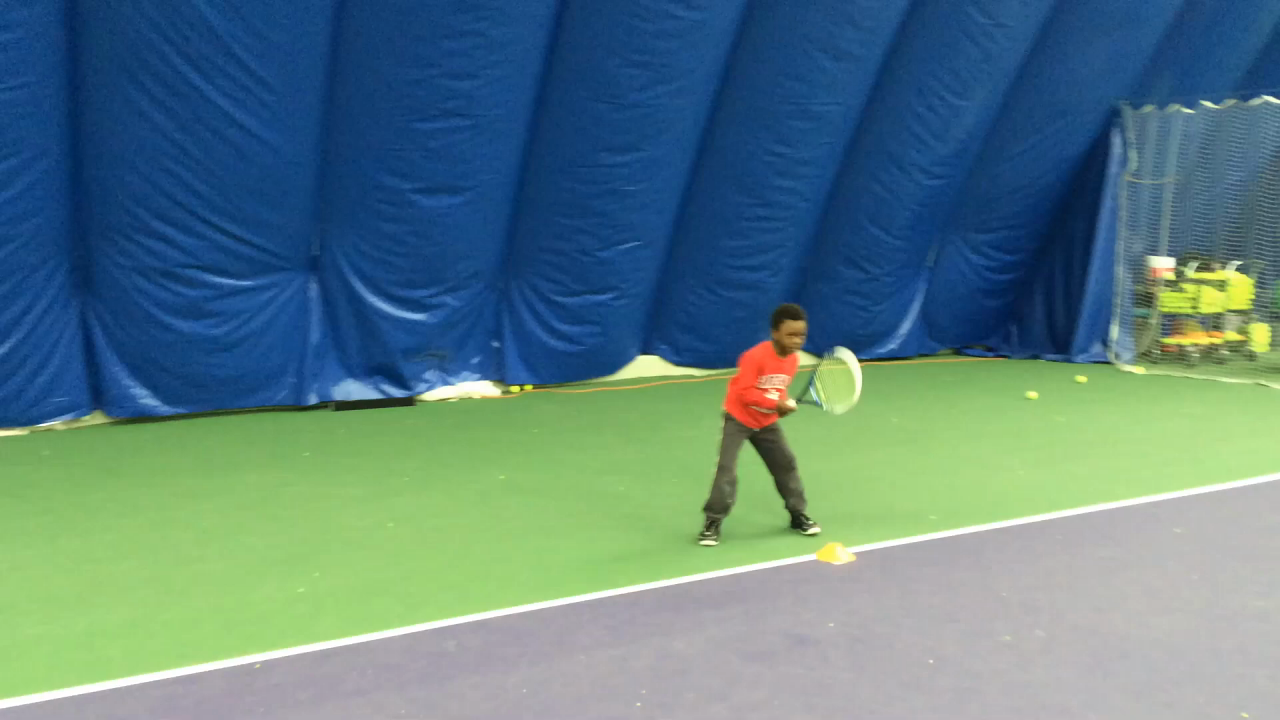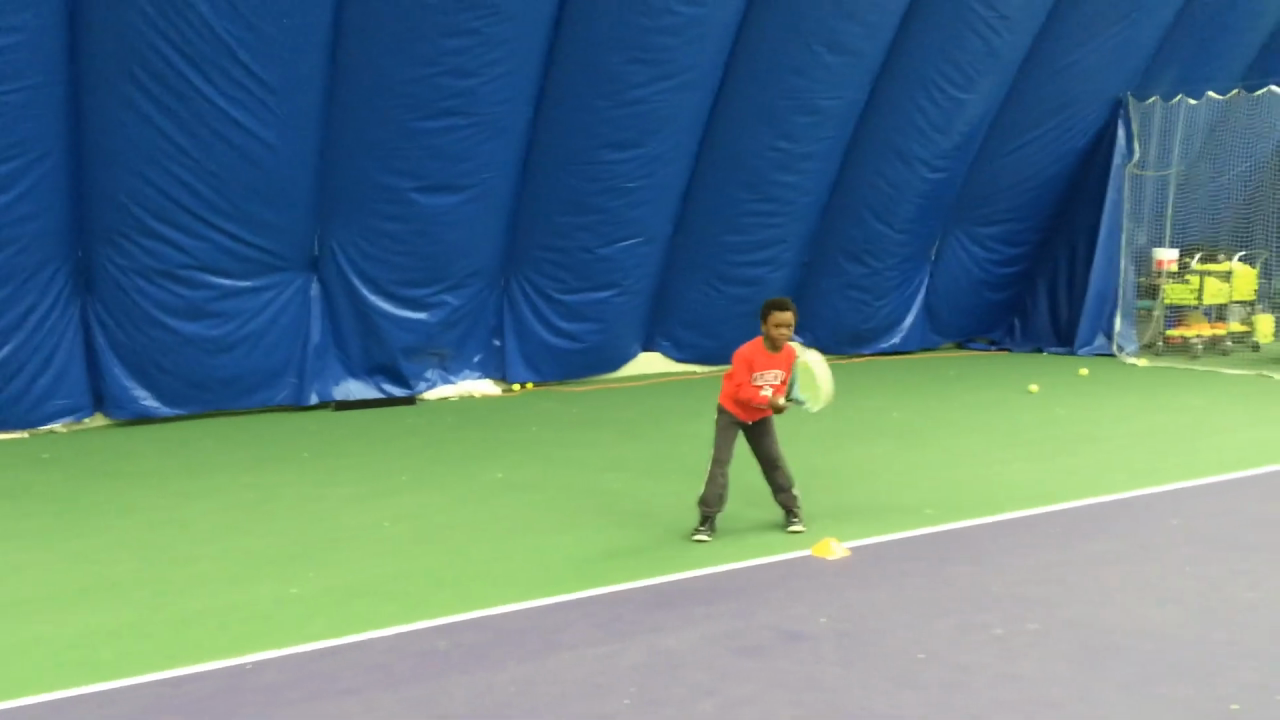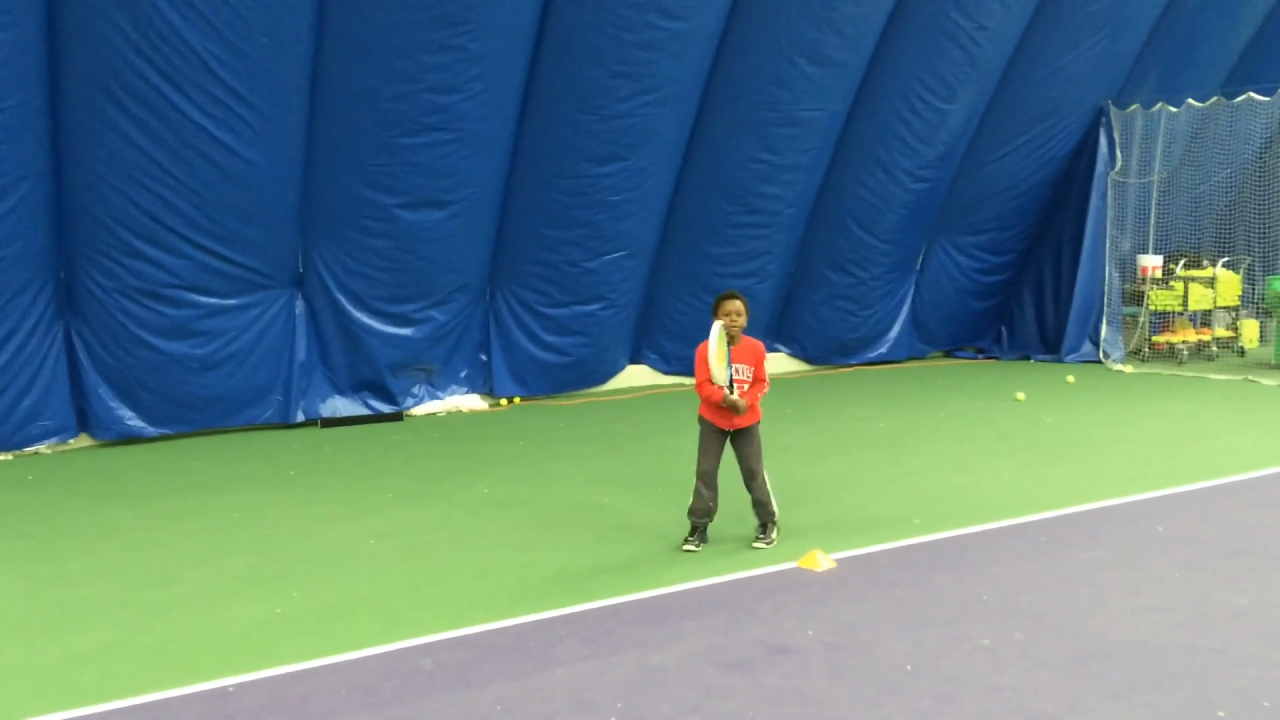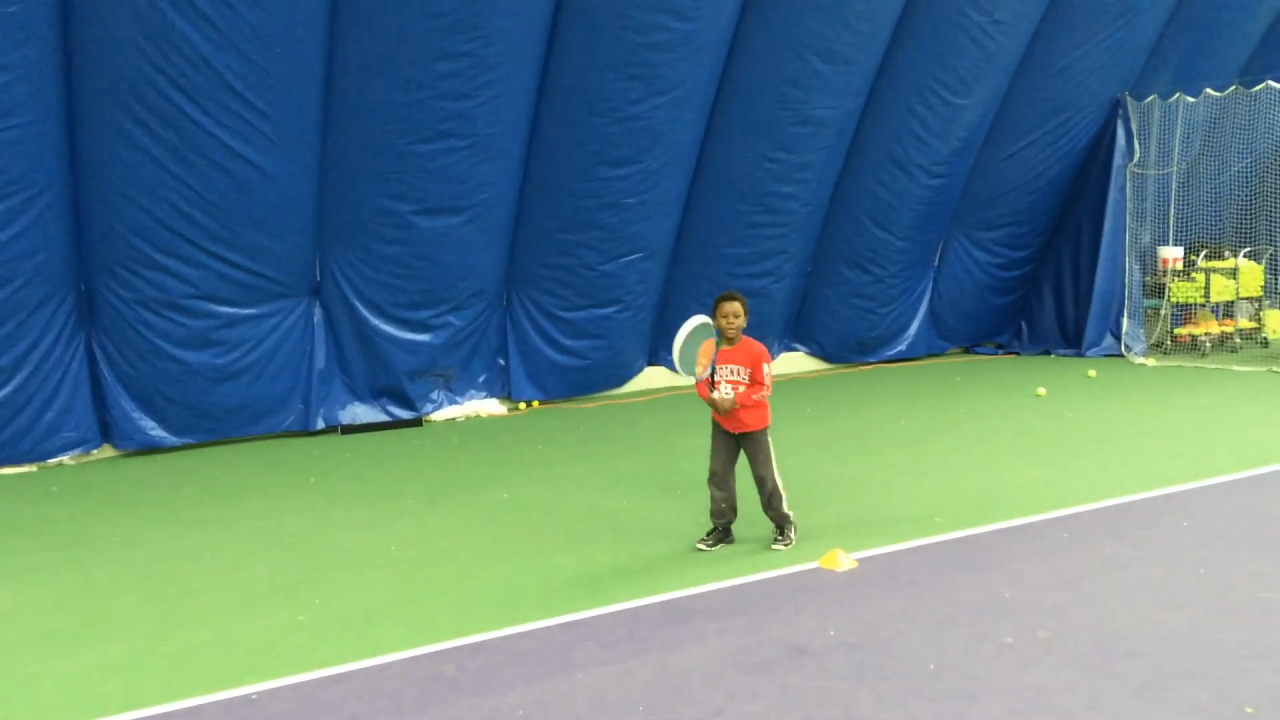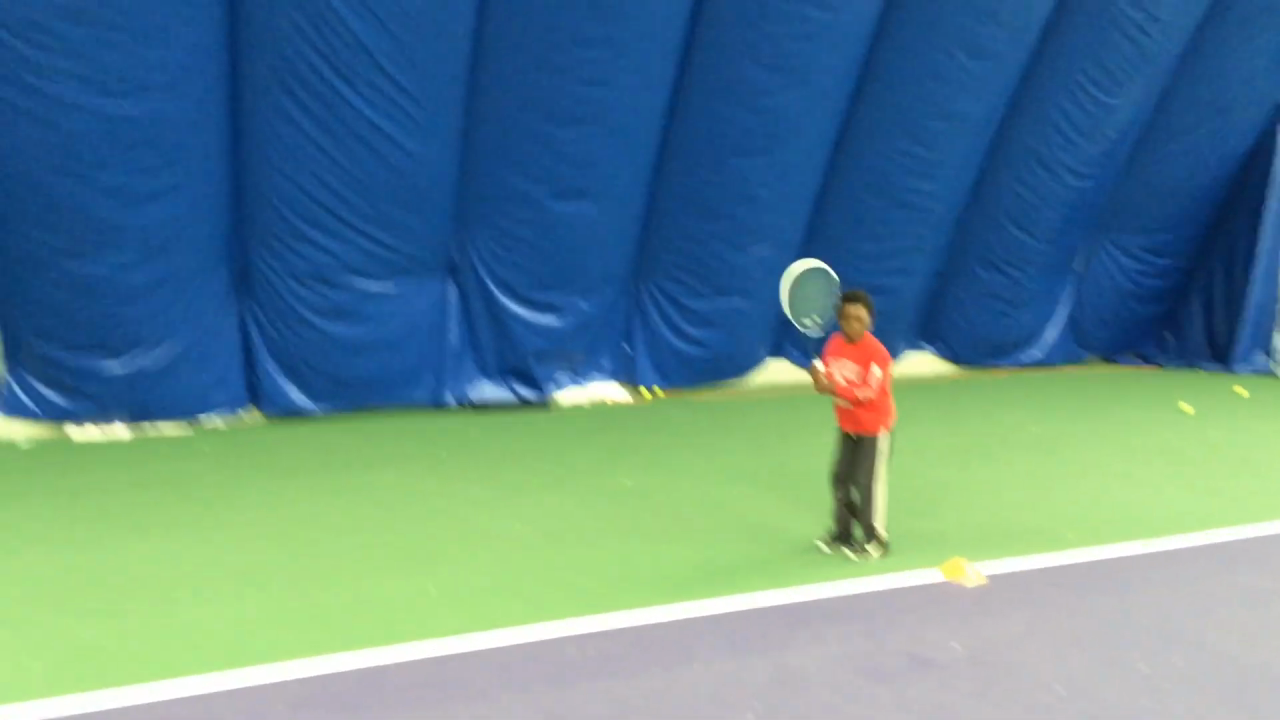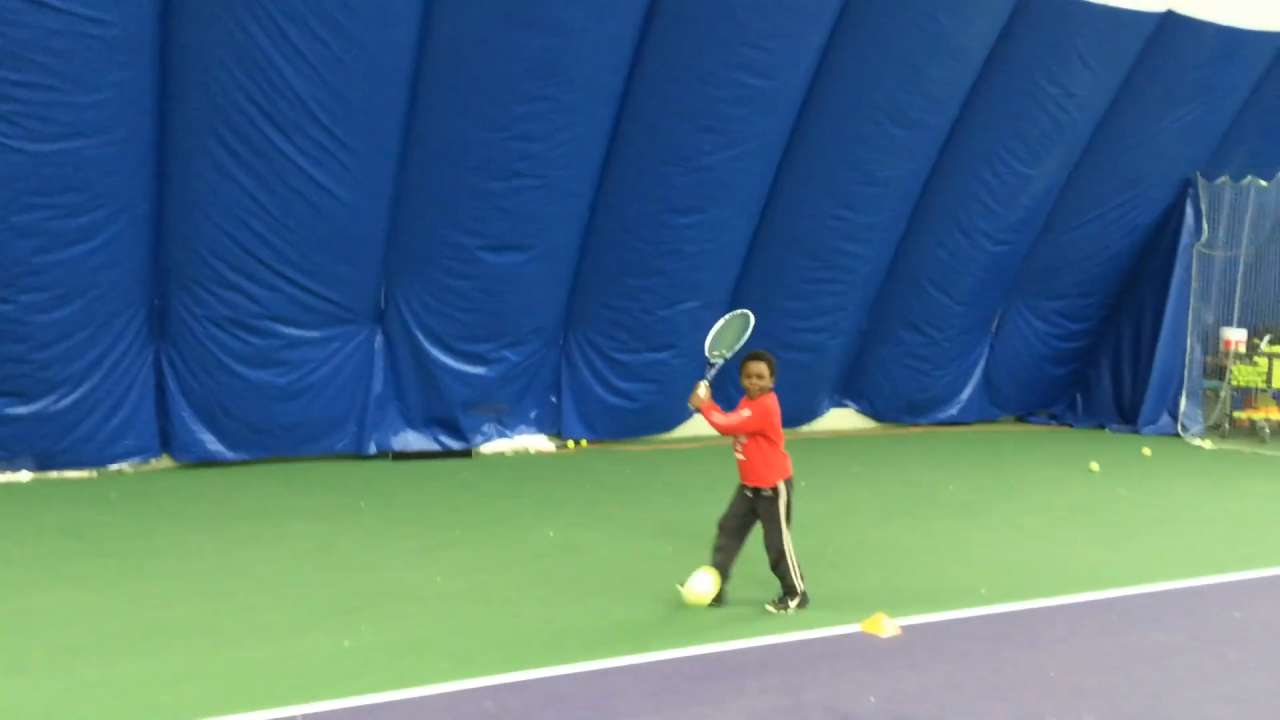
dt=0.5s
person 1, frame 1
left shoulder: (792, 359)
right shoulder: (755, 357)
right elbow: (745, 392)
left wrist: (786, 403)
right wrist: (776, 403)
left hip: (767, 421)
right hip: (739, 419)
left knee: (786, 463)
right knee: (726, 468)
left ankle: (798, 514)
right ankle: (713, 522)
person 1, frame 2
left shoulder: (790, 354)
right shoulder: (746, 353)
left elbow: (782, 384)
right elbow: (739, 390)
left wrist: (779, 401)
right wrist: (768, 401)
left hip: (761, 415)
right hip: (731, 411)
left knee: (774, 460)
right knee: (720, 462)
left ankle: (791, 510)
right ankle: (708, 517)
person 1, frame 3
left shoulder: (756, 348)
right shoulder: (705, 350)
left elbow: (762, 383)
right elbow: (702, 386)
left wrist: (746, 401)
right wrist: (724, 399)
left hip: (747, 421)
right hip: (712, 421)
left knee: (754, 471)
right knee: (705, 473)
left ankle: (768, 523)
right ankle: (699, 528)
person 1, frame 4
left shoulder: (756, 350)
left elbow: (764, 388)
right elbow: (702, 383)
left wrist: (735, 402)
right wrist: (712, 399)
left hip: (754, 424)
right hip: (722, 424)
left knee: (765, 475)
right knee: (718, 475)
left ankle: (784, 525)
right ankle: (722, 528)
person 1, frame 5
left shoulder: (876, 351)
right shoulder: (833, 343)
left elbow: (870, 391)
right elbow: (826, 375)
left wrist: (832, 387)
right wrist: (820, 378)
left hip: (874, 428)
right hip: (849, 426)
left knee: (869, 482)
right knee: (841, 476)
left ankle: (875, 538)
right ankle: (844, 531)
person 1, frame 6
left shoulder: (765, 406)
right shoulder: (748, 402)
left elbow: (728, 426)
right elbow: (730, 423)
left wrist: (703, 406)
right wrist: (708, 403)
left hip: (772, 485)
right hip: (749, 484)
left knee: (777, 541)
right knee: (728, 529)
left ankle: (795, 593)
